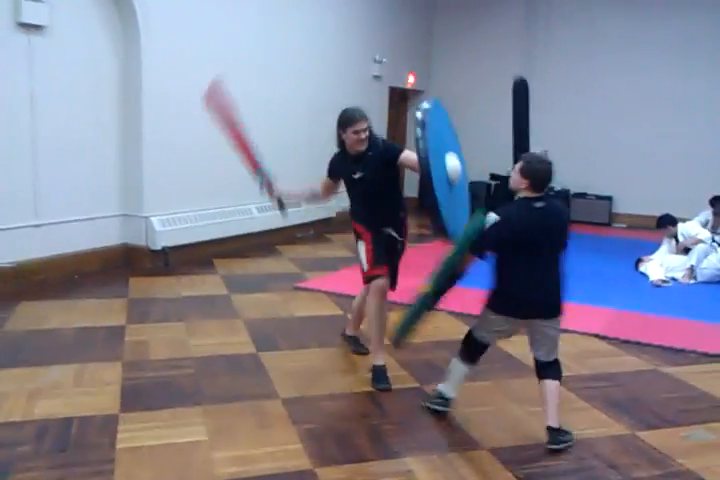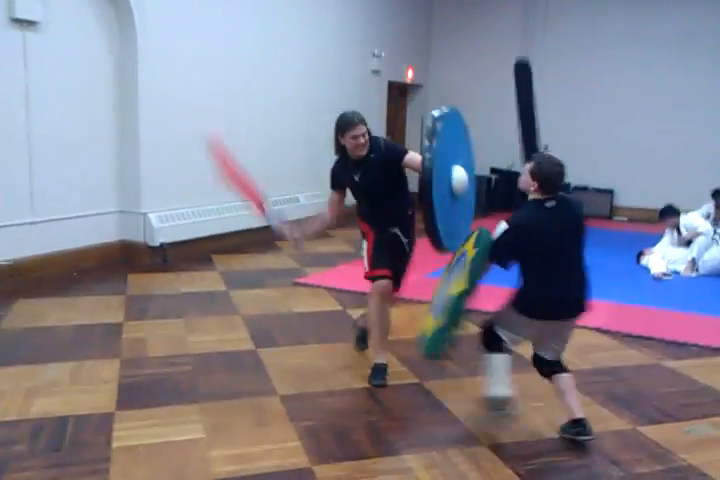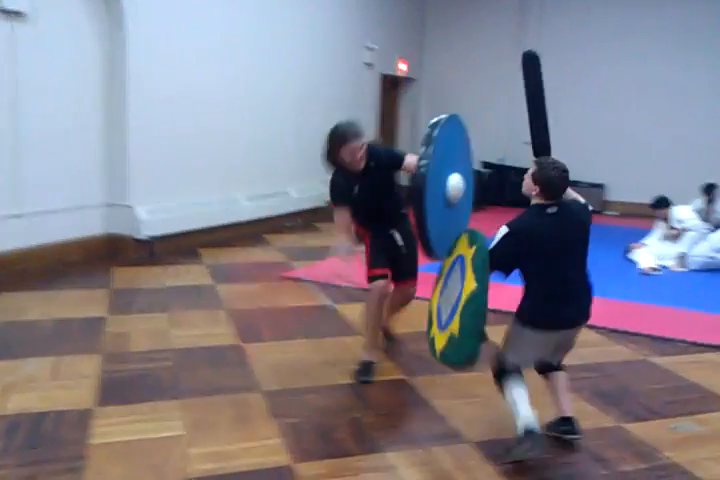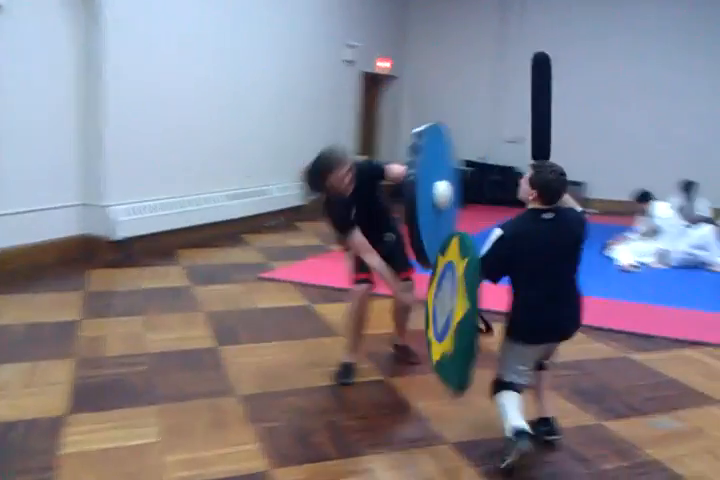
dt=0.1s
person 1, frame 1
left shoulder: (505, 218)
right shoulder: (559, 213)
left elbow: (472, 250)
left hip: (508, 302)
right hip: (548, 303)
left knee: (475, 342)
right knee: (548, 363)
left ankle: (444, 395)
right ankle: (554, 428)
person 1, frame 2
left shoulder: (519, 224)
right shoulder: (572, 208)
left elbow: (490, 257)
left hip: (536, 304)
right hip: (572, 302)
left knee: (494, 334)
right knee: (549, 359)
left ankle: (499, 395)
right ankle: (578, 421)
person 1, frame 3
left shoulder: (518, 227)
right shoulder: (577, 214)
left elbow: (489, 265)
right wrist: (562, 187)
left hip: (539, 312)
right hip: (578, 309)
left knee: (508, 367)
right knee: (550, 361)
left ankle: (528, 428)
right ankle: (567, 420)
person 1, frame 4
left shoulder: (511, 231)
right shoulder: (574, 223)
left elbow: (481, 272)
right wrist: (559, 191)
left hip: (528, 322)
right hip: (567, 319)
left knee: (507, 382)
right knee: (535, 361)
left ankle: (517, 429)
right ankle: (545, 421)
person 2, frame 1
left shoulder: (383, 148)
right shoulder: (339, 162)
left elbow: (418, 163)
right elbow: (324, 192)
right wrist: (293, 196)
left hip: (395, 225)
right hip: (368, 228)
left knee: (373, 285)
right knee: (379, 284)
left ankle: (350, 331)
right ankle: (379, 363)
person 2, frame 2
left shoulder: (385, 149)
right shoulder: (341, 169)
left elbow: (422, 164)
right elbow: (333, 214)
right wrist: (307, 232)
left hip: (403, 224)
right hip: (375, 228)
left knee: (387, 287)
right knee: (381, 286)
left ankle: (365, 325)
right ankle: (379, 360)
person 2, frame 3
left shoulder: (381, 156)
right shoulder: (340, 183)
left elbow: (418, 165)
right elbow: (344, 231)
left hip: (399, 225)
right hip: (370, 231)
left knee: (407, 290)
right knee: (379, 287)
left ankle: (384, 323)
right ankle: (368, 356)
person 2, frame 4
left shoulder: (364, 171)
right shoulder: (334, 206)
left elbow: (404, 173)
right elbow: (367, 252)
right wrist: (393, 284)
left hip: (387, 230)
right hip: (362, 241)
left knee: (407, 290)
right knee: (363, 290)
left ankle: (400, 343)
right ankle: (350, 358)
